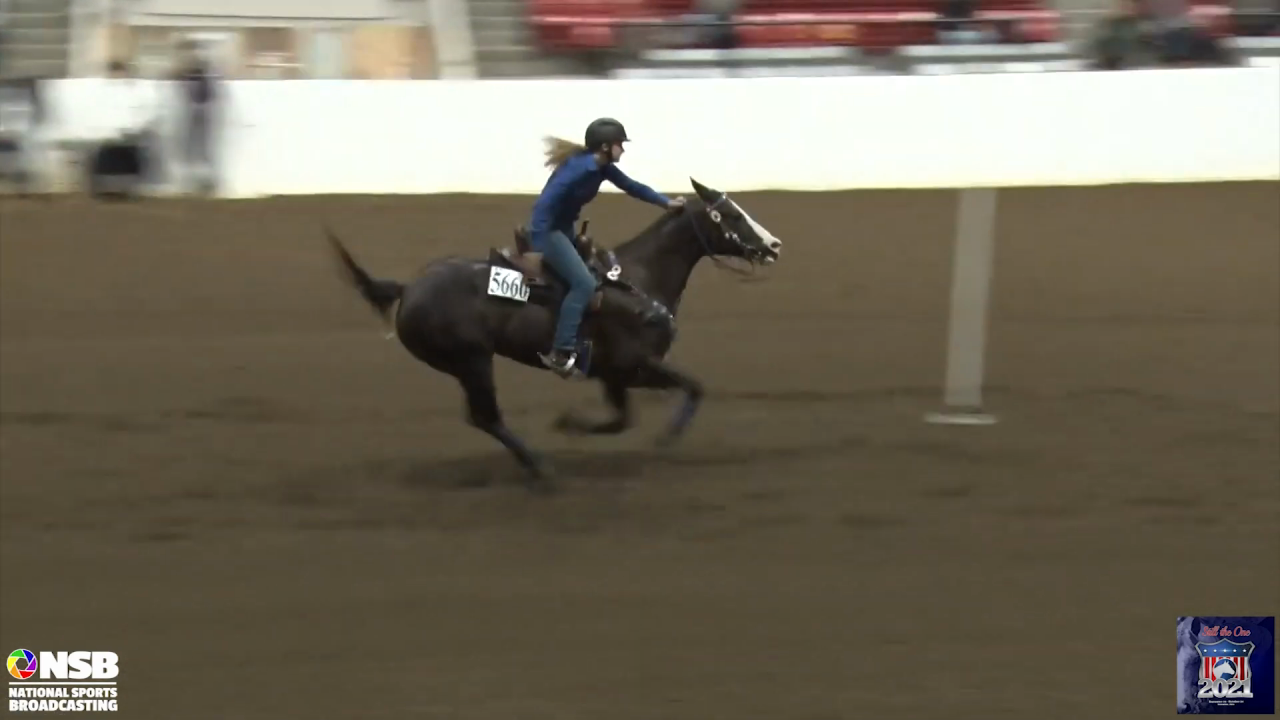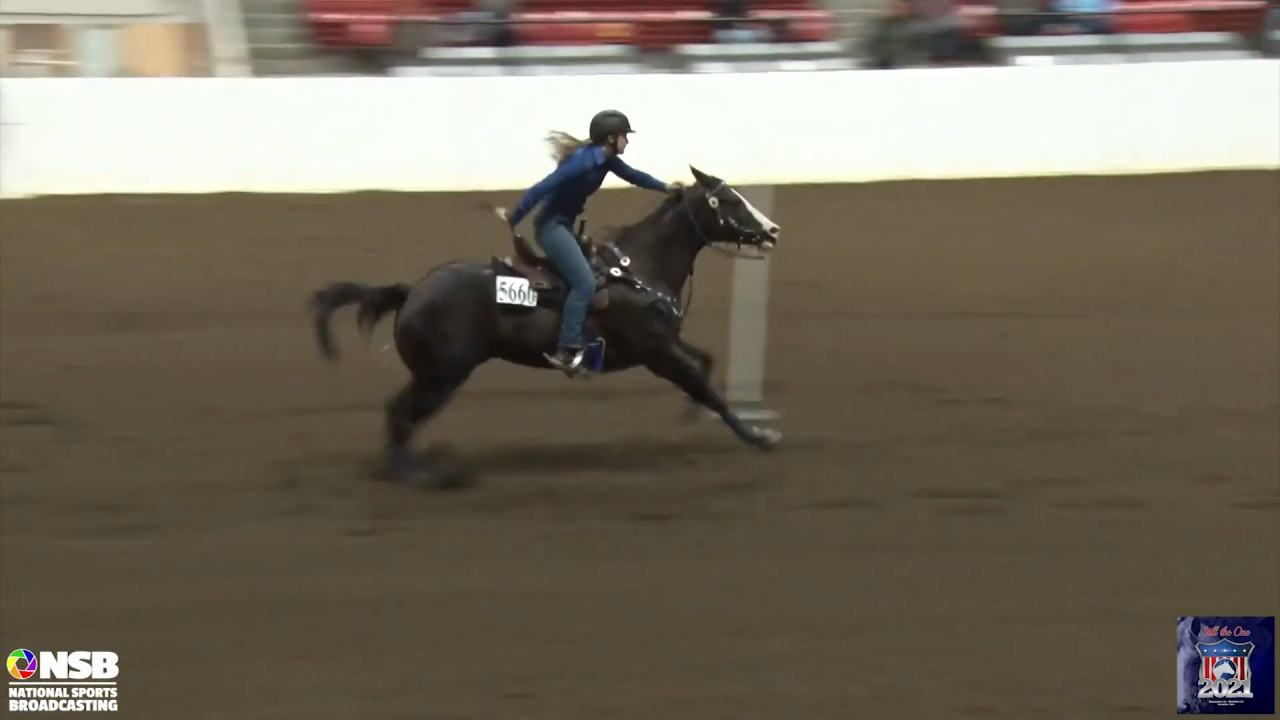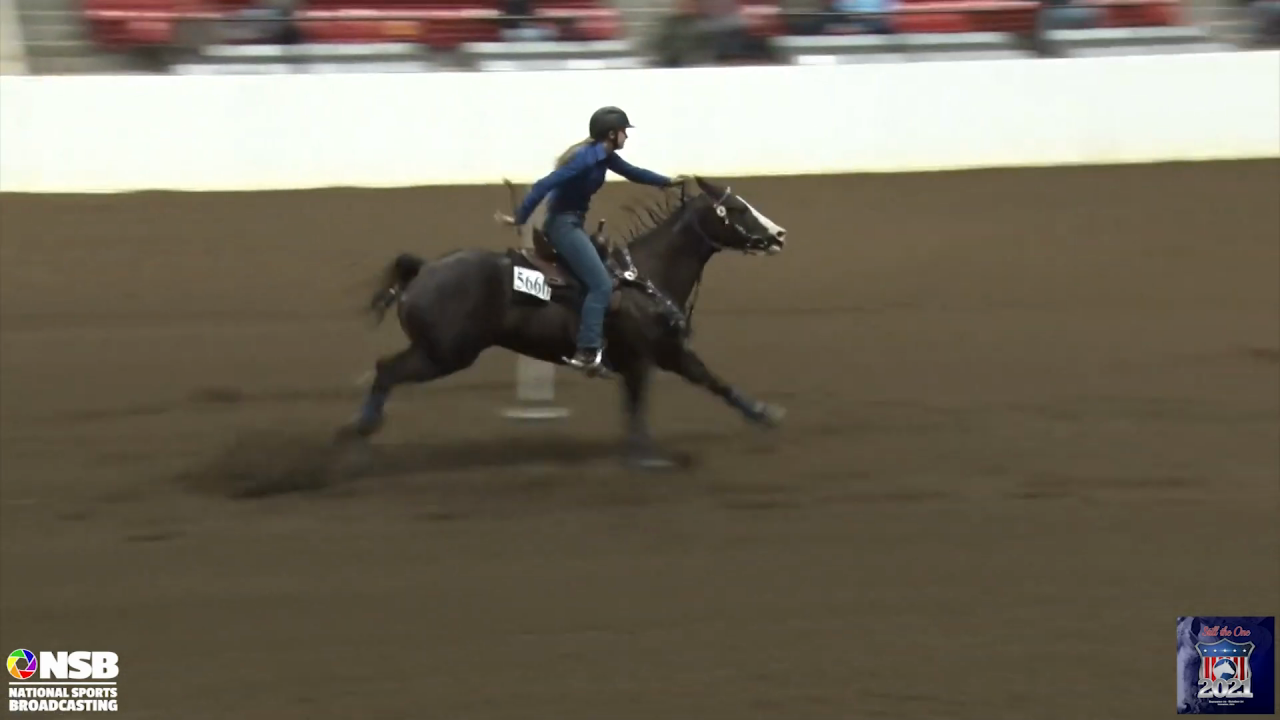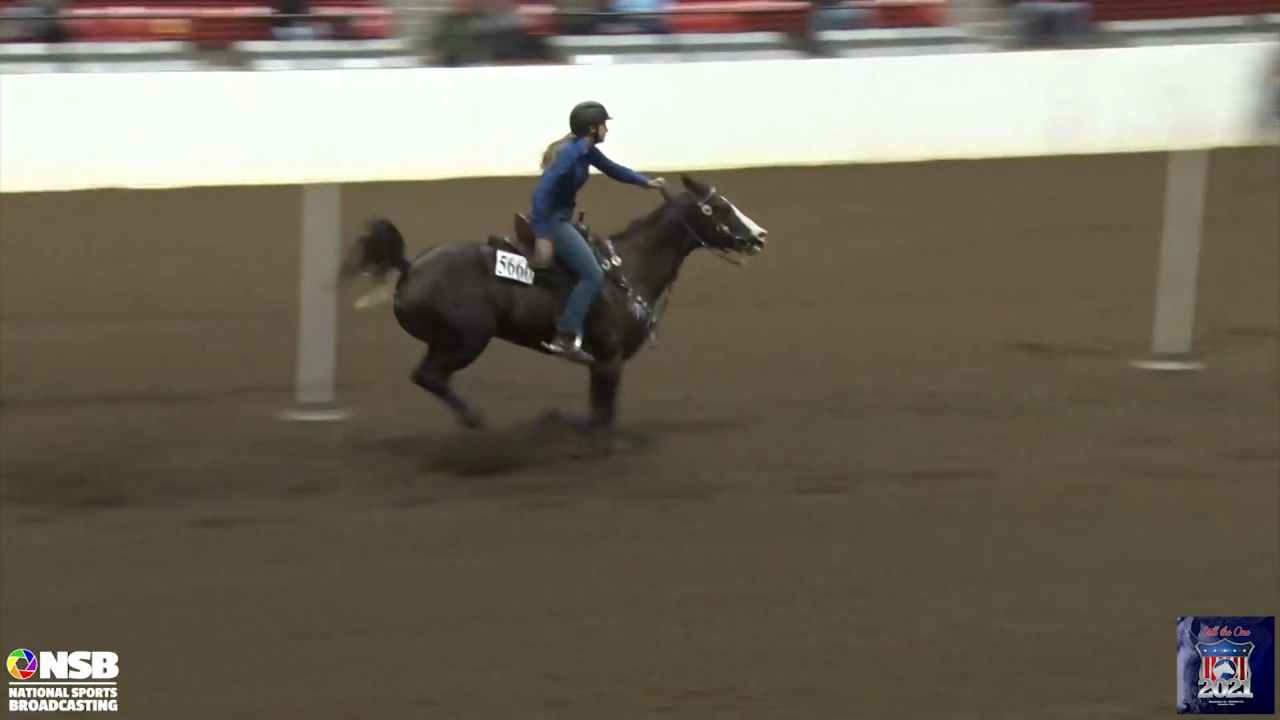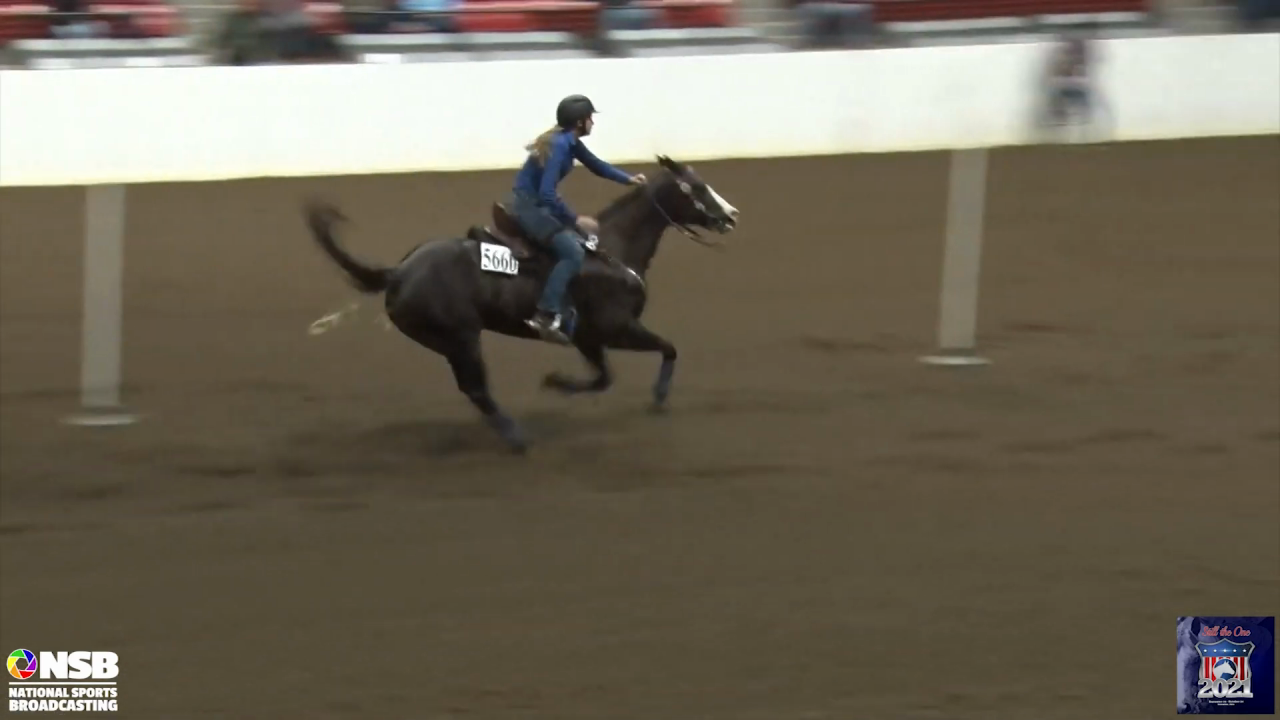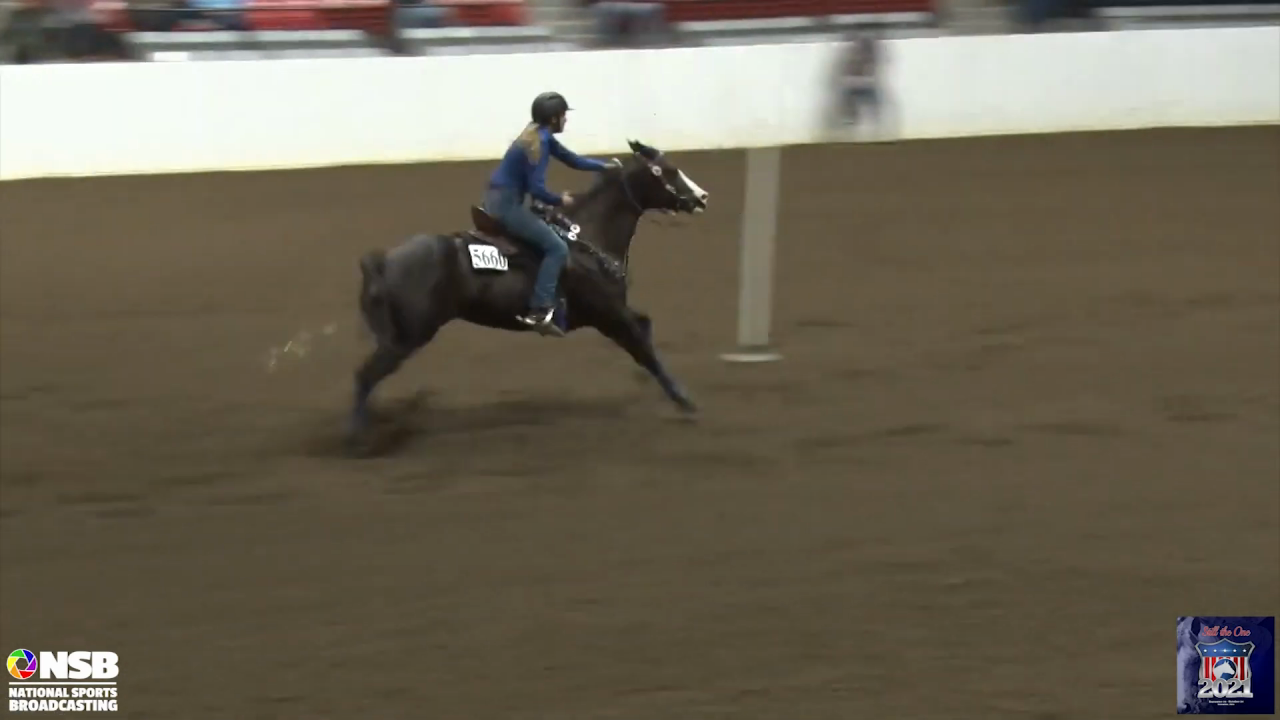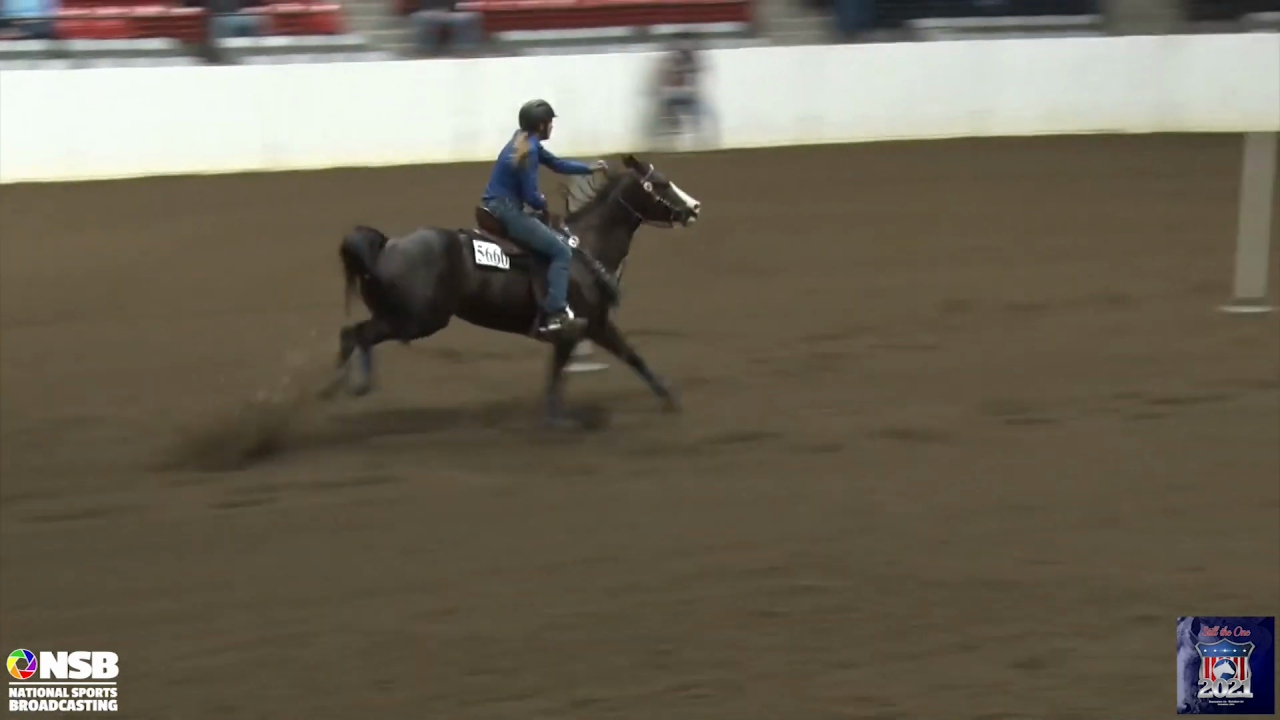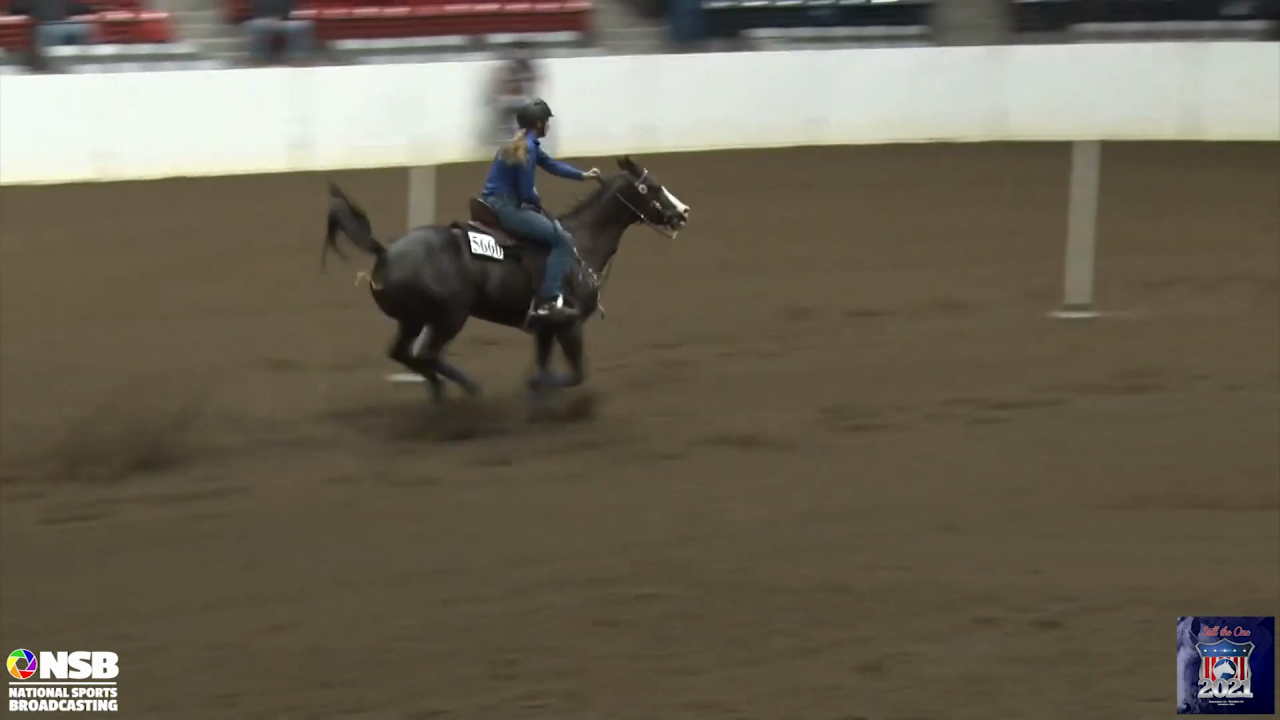
dt=0.1s
person 1, frame 1
left shoulder: (603, 167)
right shoulder: (577, 168)
left elbow: (634, 188)
right elbow: (545, 203)
left wrist: (667, 202)
right wrist: (536, 247)
left hip: (561, 229)
right hip: (547, 231)
left knee: (597, 275)
right knee: (584, 284)
right ankle: (561, 353)
person 1, frame 2
left shoulder: (605, 158)
right shoulder: (583, 161)
left elbow: (633, 176)
right elbow: (540, 189)
left wrist: (665, 187)
right wrist: (513, 217)
left hip: (563, 224)
right hip: (552, 225)
right knee: (585, 283)
right ankle: (567, 351)
person 1, frame 3
left shoulder: (606, 156)
right shoulder: (585, 158)
left elbow: (632, 173)
right elbow: (544, 186)
left wrist: (668, 181)
right wrist: (519, 218)
left hip: (572, 224)
right hip: (563, 225)
left knee: (604, 277)
right knee: (602, 285)
right ankle: (586, 352)
person 1, frame 4
left shoulder: (586, 150)
right shoulder: (570, 153)
left elbow: (614, 170)
right elbow: (542, 192)
left wrist: (647, 182)
right wrist: (542, 236)
left hip: (557, 219)
right hip: (550, 220)
left knee: (590, 271)
right knee: (593, 274)
right ankle: (566, 336)
person 1, frame 5
left shoulder: (569, 142)
right shoulder: (558, 146)
left elbow: (596, 165)
right elbow: (547, 193)
left wrist: (628, 179)
right wrist: (575, 220)
left hip: (534, 205)
right hip: (529, 207)
left knee: (572, 246)
right knee: (573, 253)
right ankle: (545, 316)
person 1, frame 6
left shoulder: (542, 138)
right shoulder: (538, 143)
left elbow: (570, 158)
right elbow: (537, 188)
left wrist: (603, 166)
right wrist: (560, 201)
left hip: (501, 202)
right hip: (507, 205)
right knee: (557, 249)
right ankle: (539, 312)
person 1, frame 7
left shoulder: (527, 144)
right shoulder: (529, 150)
left elbow: (557, 164)
right elbow: (531, 196)
left wrist: (590, 168)
right wrist: (544, 205)
left hip: (497, 210)
right hip: (506, 212)
right knee: (562, 252)
right ankle: (556, 315)
person 1, frame 8
left shoulder: (526, 143)
right shoulder: (527, 149)
left elbow: (552, 165)
right elbow: (527, 193)
left wrist: (583, 175)
right wrist: (538, 202)
left hip: (496, 205)
right hip: (504, 207)
right knee: (563, 240)
right ankle: (549, 300)
